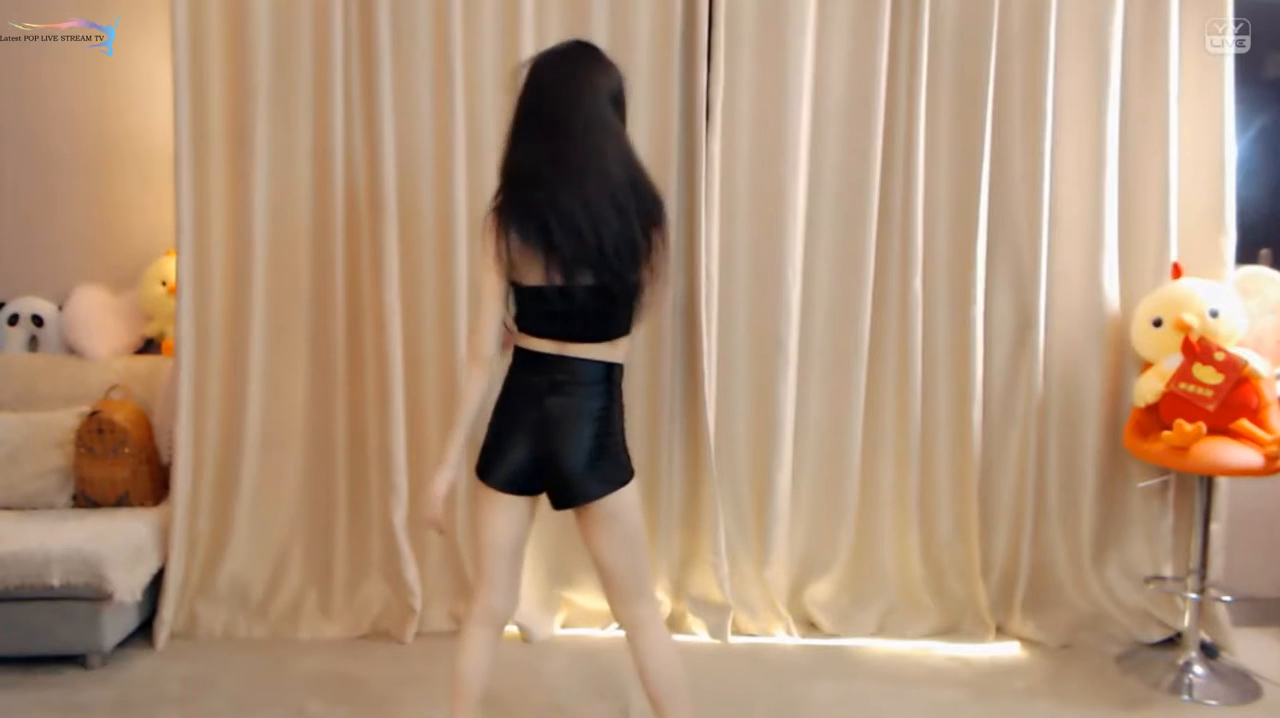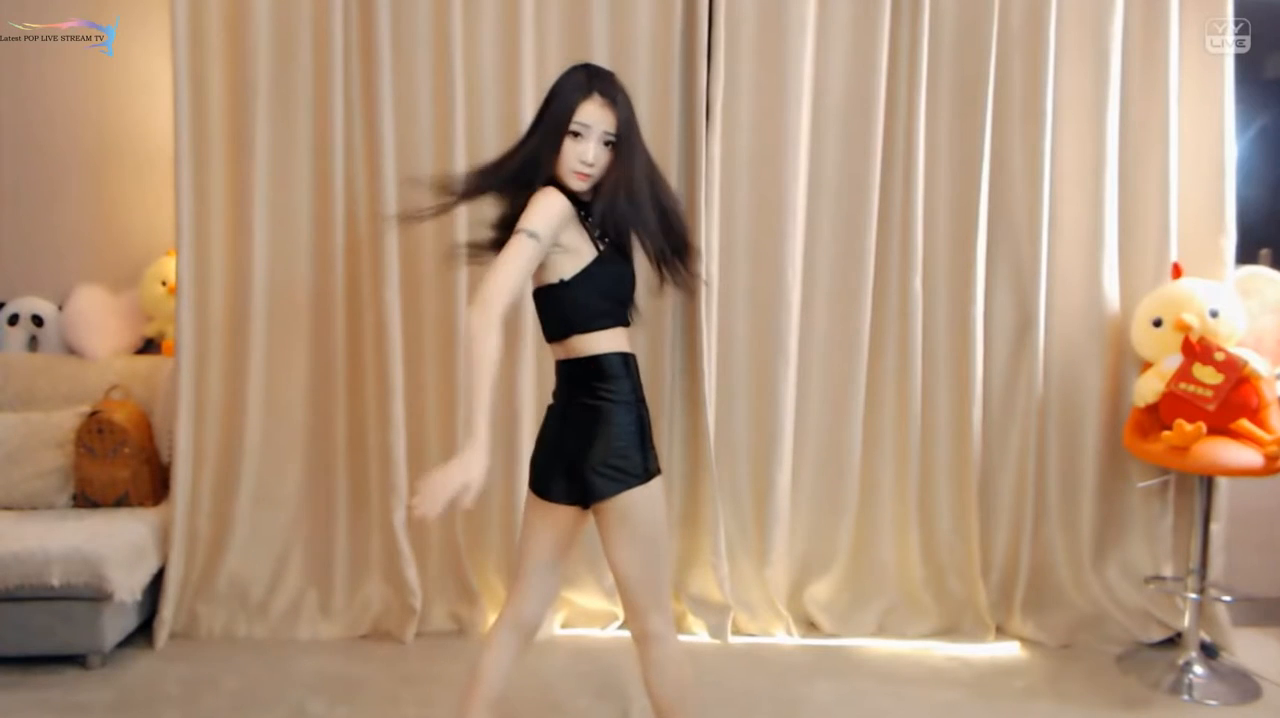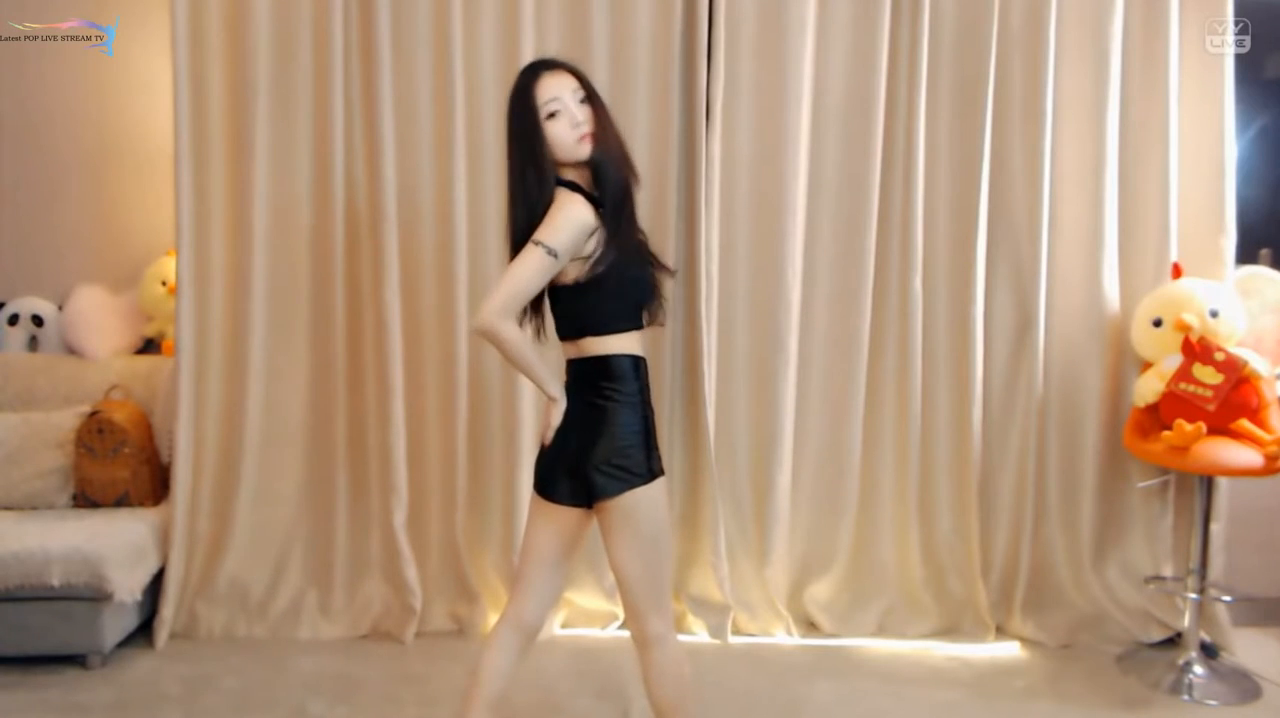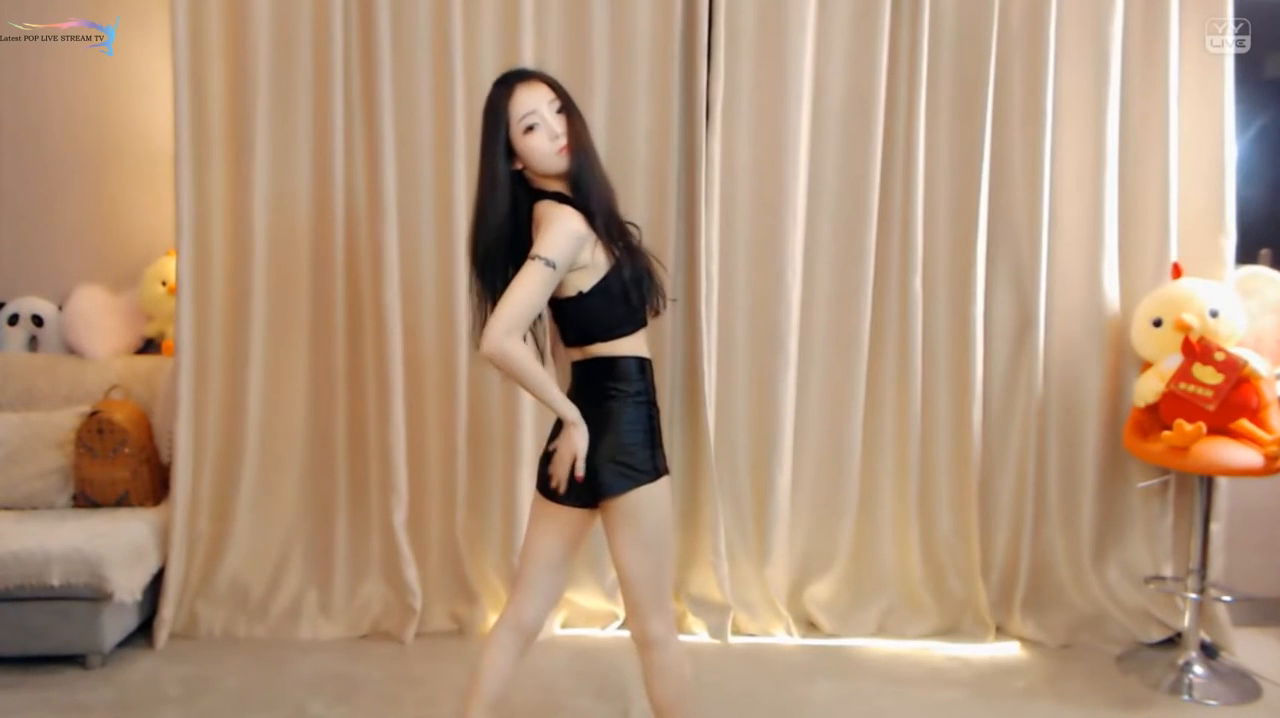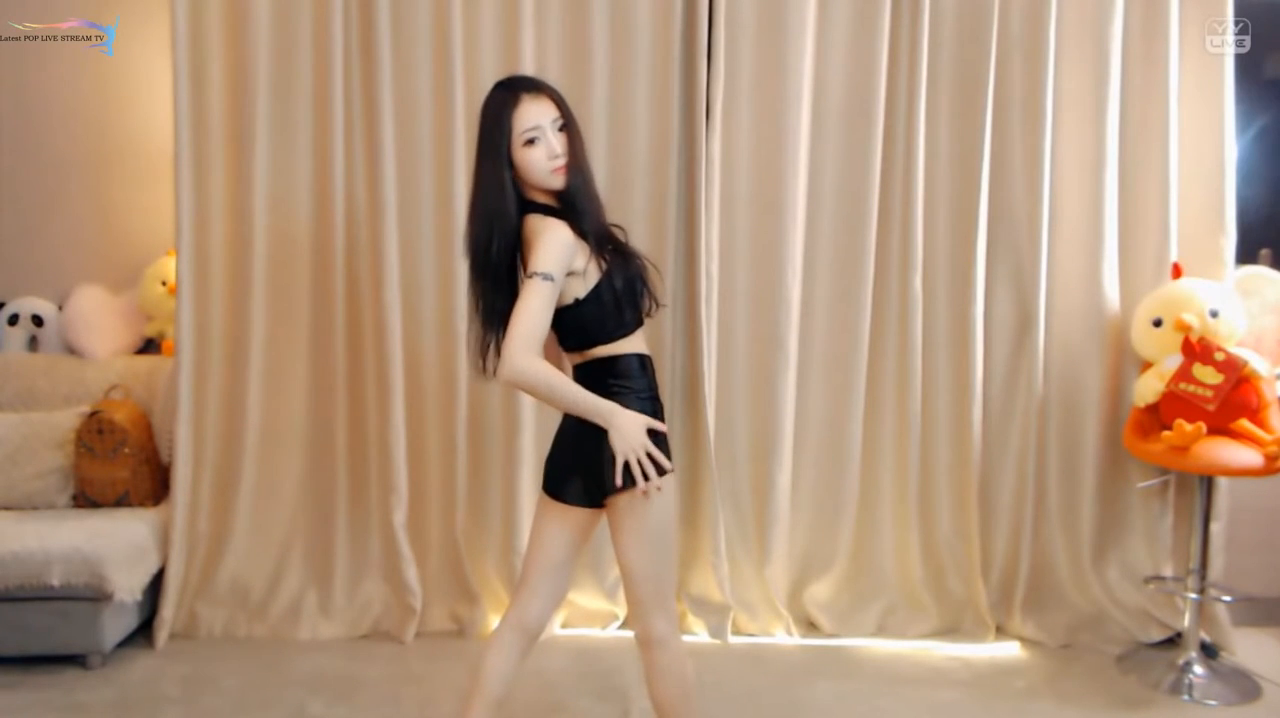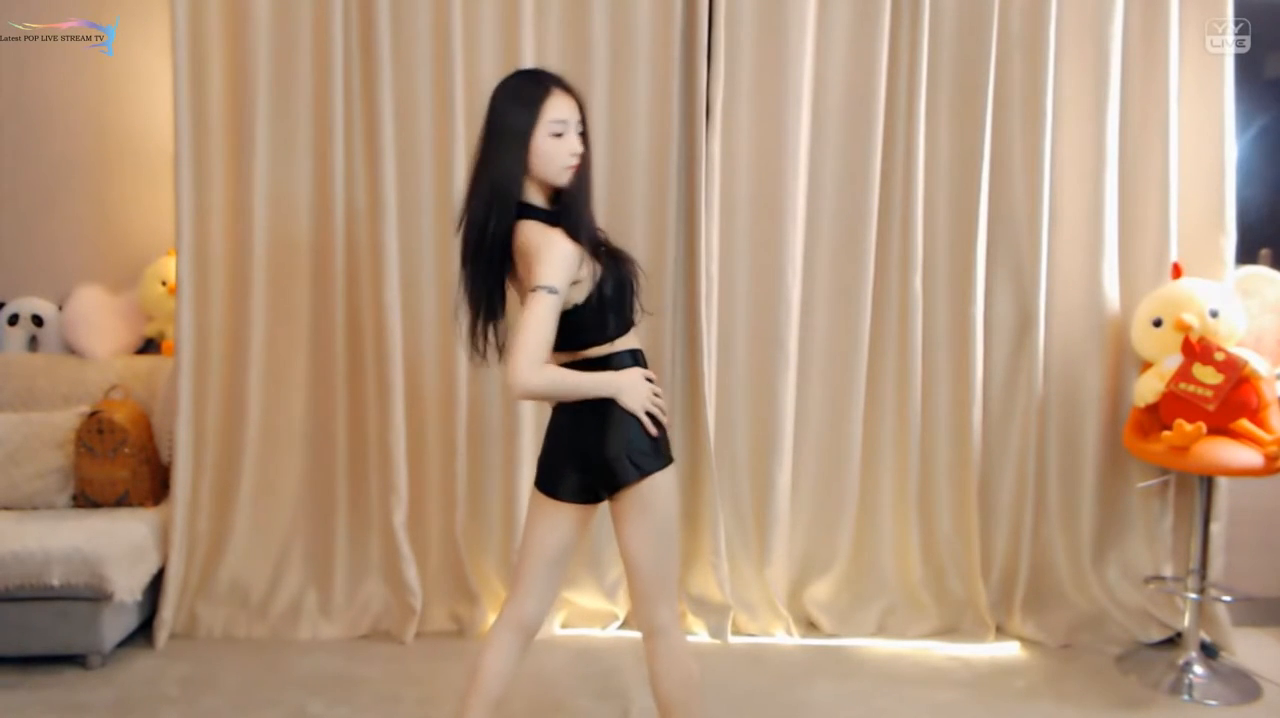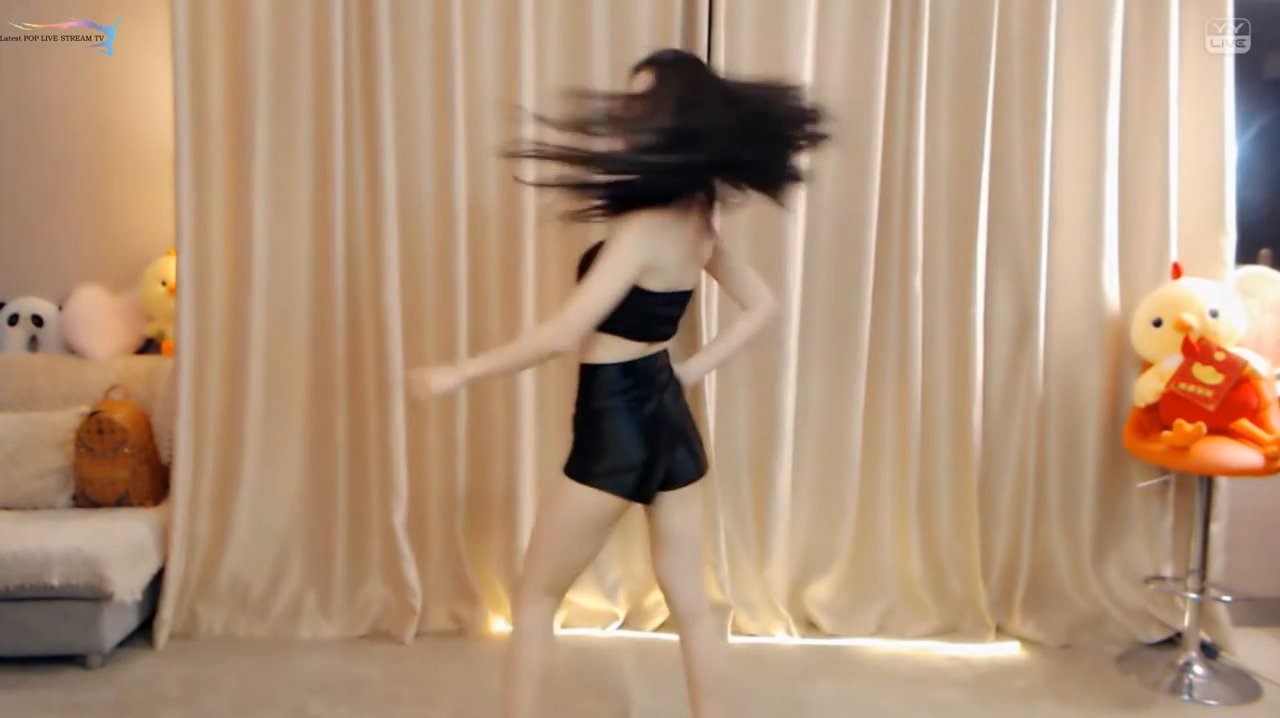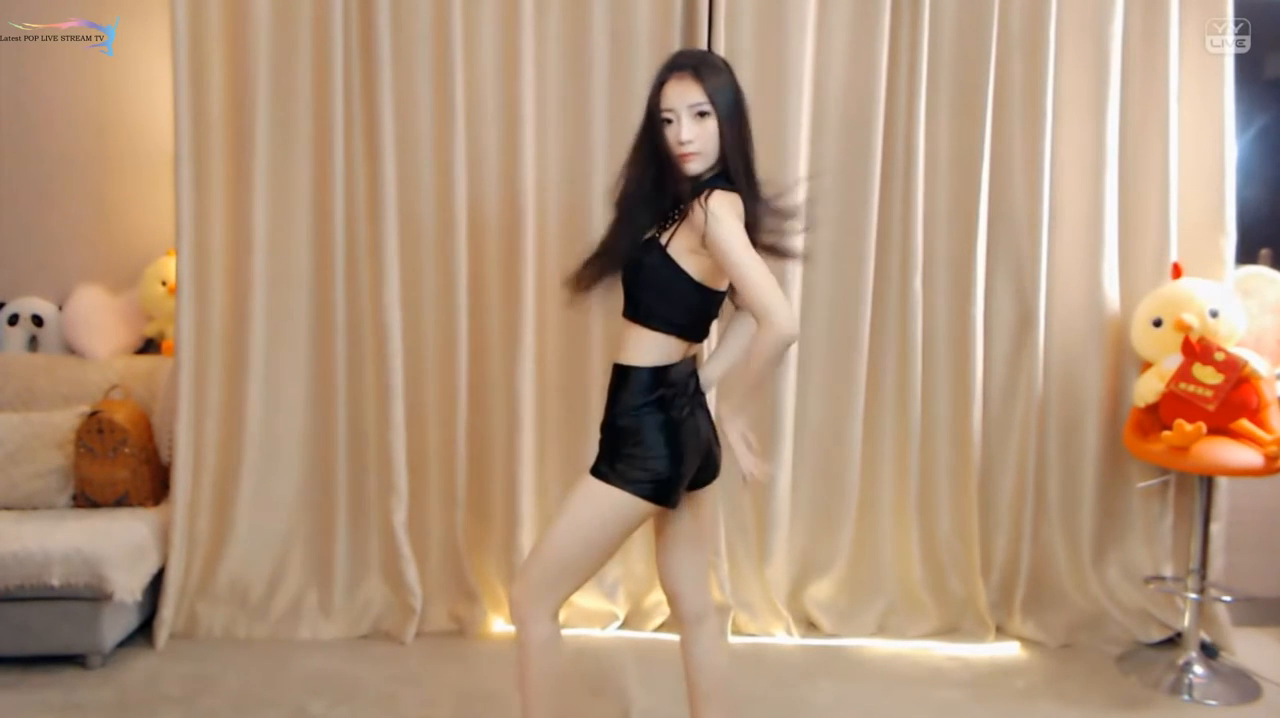
dt=0.5s
person 1, frame 1
left shoulder: (508, 216)
right shoulder: (634, 210)
left elbow: (484, 349)
left wrist: (451, 458)
left hip: (518, 417)
right hip: (593, 421)
left knee: (488, 609)
right knee: (640, 611)
person 1, frame 2
left shoulder: (582, 213)
right shoulder: (552, 205)
right elbow: (486, 309)
right wrist: (476, 446)
left hip: (573, 419)
right hip: (607, 418)
left knee: (521, 611)
right knee: (654, 623)
person 1, frame 3
left shoulder: (587, 207)
right shoulder: (575, 210)
right elbow: (492, 317)
right wrist: (555, 391)
left hip: (579, 425)
right hip: (614, 422)
left knee: (523, 612)
right knee: (654, 626)
person 1, frame 4
left shoulder: (556, 215)
right shoulder: (566, 223)
right elbow: (499, 340)
right wrist: (573, 416)
left hip: (590, 421)
right hip: (619, 423)
left knee: (524, 611)
right knee: (654, 626)
person 1, frame 5
left shoulder: (543, 228)
right shoulder: (557, 235)
right elbow: (518, 364)
right wrist: (615, 418)
left hip: (584, 432)
right hip: (624, 419)
left knee: (526, 612)
right knee: (656, 623)
person 1, frame 6
left shoulder: (515, 231)
right shoulder: (557, 247)
right elbow: (525, 377)
right wrist: (614, 382)
left hip: (568, 434)
right hip: (622, 426)
left knee: (521, 610)
right knee: (660, 617)
person 1, frame 7
left shoulder: (643, 225)
right shoulder: (696, 222)
left elbow: (568, 331)
right elbow: (761, 306)
left wrist: (461, 372)
right wrist: (689, 369)
left hip: (612, 425)
right hip: (668, 415)
left knee: (535, 599)
right knee: (689, 600)
person 1, frame 8
left shoulder: (715, 208)
right shoulder: (692, 205)
left elbow: (781, 323)
right elbow: (750, 314)
left wrist: (735, 415)
right wrist: (701, 379)
left hip: (647, 429)
right hip: (680, 422)
left knee: (530, 598)
right knee: (693, 604)
